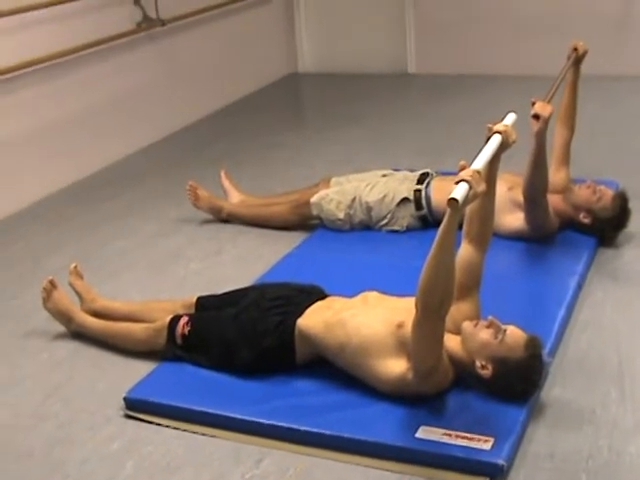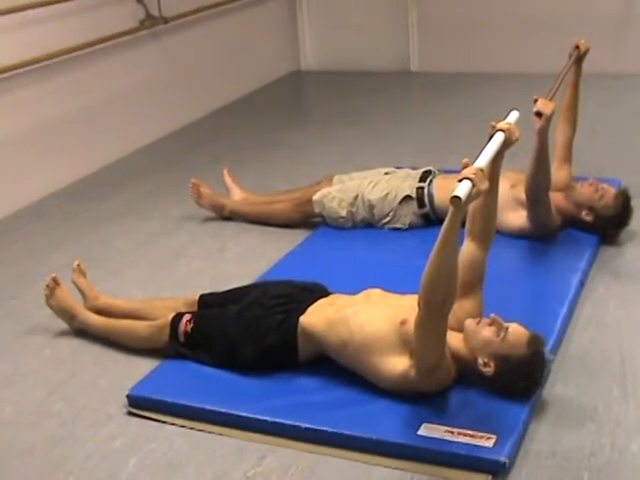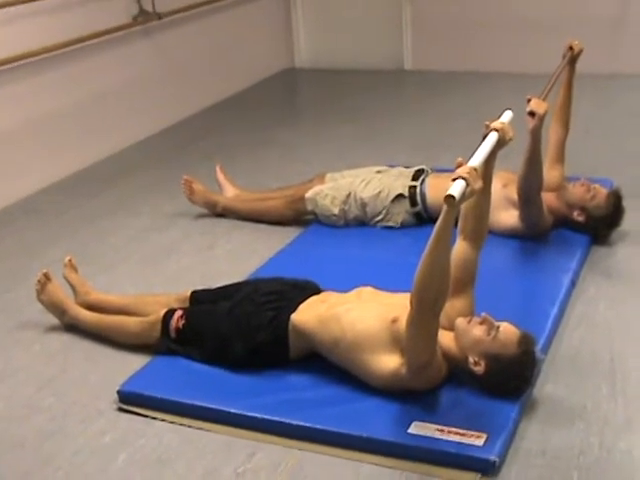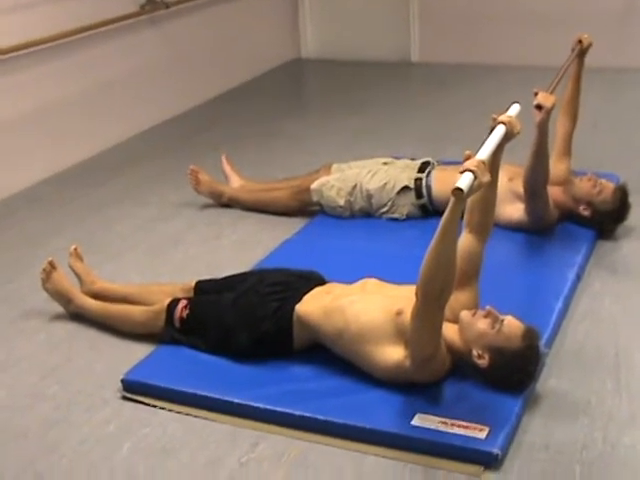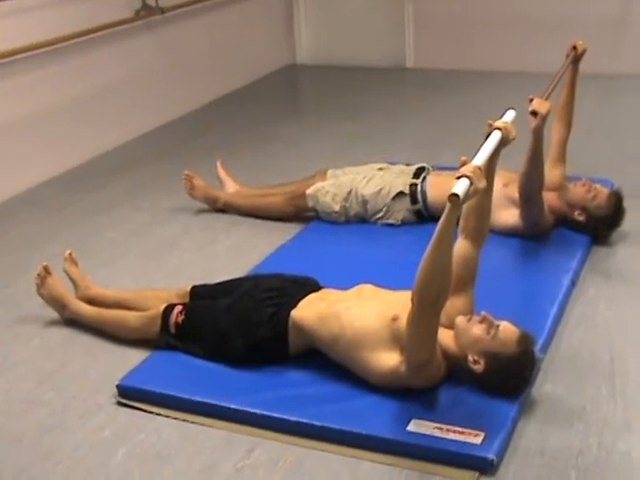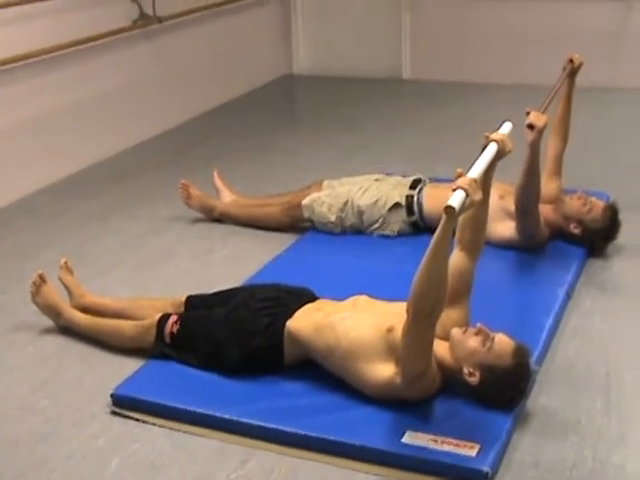
dt=0.2s
person 1, frame 1
left shoulder: (431, 374)
right shoulder: (461, 325)
left elbow: (427, 308)
right elbow: (475, 246)
left wrist: (453, 211)
right wrist: (492, 163)
left hip: (284, 338)
right hip: (312, 299)
left knee: (167, 333)
right knee: (191, 306)
left ankle: (79, 320)
right ankle: (97, 304)
person 1, frame 2
left shoulder: (433, 372)
right shoulder: (464, 323)
left elbow: (430, 306)
right elbow: (478, 245)
left wrist: (456, 209)
right wrist: (496, 161)
left hip: (285, 336)
right hip: (313, 297)
left knee: (171, 330)
right knee: (194, 304)
left ankle: (81, 317)
right ankle: (99, 302)
person 1, frame 3
left shoulder: (424, 369)
right shoulder: (456, 321)
left elbow: (423, 305)
right elbow: (470, 244)
left wrist: (451, 208)
right wrist: (489, 159)
left hip: (276, 332)
right hip: (305, 294)
left knee: (162, 325)
right knee: (186, 300)
left ankle: (74, 313)
right ankle: (91, 298)
person 1, frame 4
left shoulder: (428, 361)
right shoulder: (460, 313)
left elbow: (429, 297)
right elbow: (476, 236)
left wrist: (458, 201)
right wrist: (497, 152)
left hip: (282, 323)
right hip: (311, 285)
left knee: (168, 316)
right knee: (190, 289)
left ankle: (79, 302)
right ankle: (96, 287)
person 1, frame 5
left shoulder: (423, 368)
right shoulder: (455, 319)
left elbow: (425, 303)
right elbow: (471, 243)
left wrist: (454, 207)
right wrist: (492, 158)
left hip: (276, 329)
right hip: (306, 291)
left knee: (161, 321)
right knee: (185, 295)
left ankle: (74, 307)
right ankle: (90, 292)
person 1, frame 6
left shoulder: (418, 379)
right shoulder: (451, 331)
left elbow: (419, 315)
right elbow: (467, 255)
left wrist: (450, 220)
right wrist: (487, 173)
left hip: (271, 339)
right hip: (300, 301)
left knee: (156, 331)
right knee: (177, 306)
left ankle: (69, 316)
right ankle: (85, 300)
person 2, frame 1
left shoulder: (542, 223)
right shoulder: (560, 189)
left elbow: (532, 197)
right elbow: (565, 134)
left wrist: (539, 135)
right wrist: (575, 71)
left hip: (411, 205)
right hip: (419, 180)
left knee: (310, 208)
right knee: (324, 186)
left ankle: (225, 209)
right ankle: (242, 200)
person 2, frame 2
left shoulder: (544, 221)
right shoulder: (563, 187)
left elbow: (534, 195)
right elbow: (567, 133)
left wrist: (540, 133)
right wrist: (576, 69)
left hip: (413, 203)
right hip: (421, 178)
left knee: (312, 206)
right knee: (326, 184)
left ankle: (228, 206)
right ankle: (243, 198)
person 2, frame 3
left shoulder: (536, 221)
right shoulder: (555, 187)
left elbow: (526, 194)
right elbow: (561, 131)
left wrist: (532, 133)
right wrist: (570, 69)
left hip: (406, 201)
right hip: (414, 177)
left knee: (303, 203)
right knee: (319, 182)
left ankle: (221, 203)
right ankle: (235, 195)
person 2, frame 4
left shoulder: (541, 214)
right shoulder: (561, 180)
left elbow: (531, 188)
right elbow: (568, 124)
left wrist: (539, 126)
right wrist: (580, 62)
left hip: (412, 192)
right hip: (420, 169)
left knee: (310, 195)
right knee: (325, 172)
left ankle: (226, 193)
right ankle: (241, 186)
person 2, frame 5
left shoulder: (536, 220)
right shoulder: (556, 186)
left elbow: (528, 194)
right elbow: (562, 132)
left wrist: (535, 132)
right wrist: (574, 69)
left hip: (407, 198)
right hip: (415, 175)
left knee: (304, 201)
right knee: (320, 178)
left ankle: (222, 199)
right ankle: (236, 191)
person 2, frame 6
left shoulder: (532, 233)
right shoulder: (552, 198)
left elbow: (523, 206)
right elbow: (559, 145)
left wrist: (531, 145)
right wrist: (570, 82)
left hip: (403, 210)
right hip: (412, 187)
left knee: (301, 211)
right knee: (314, 189)
left ankle: (218, 208)
right ankle: (229, 201)
